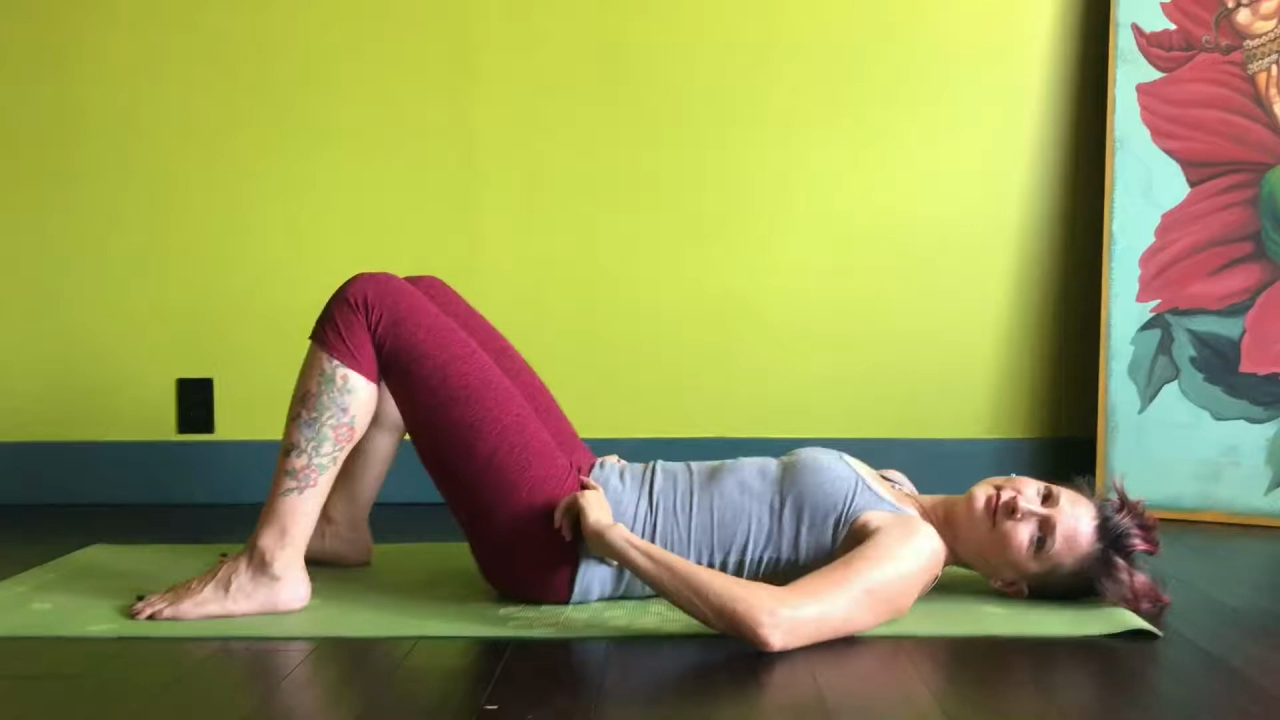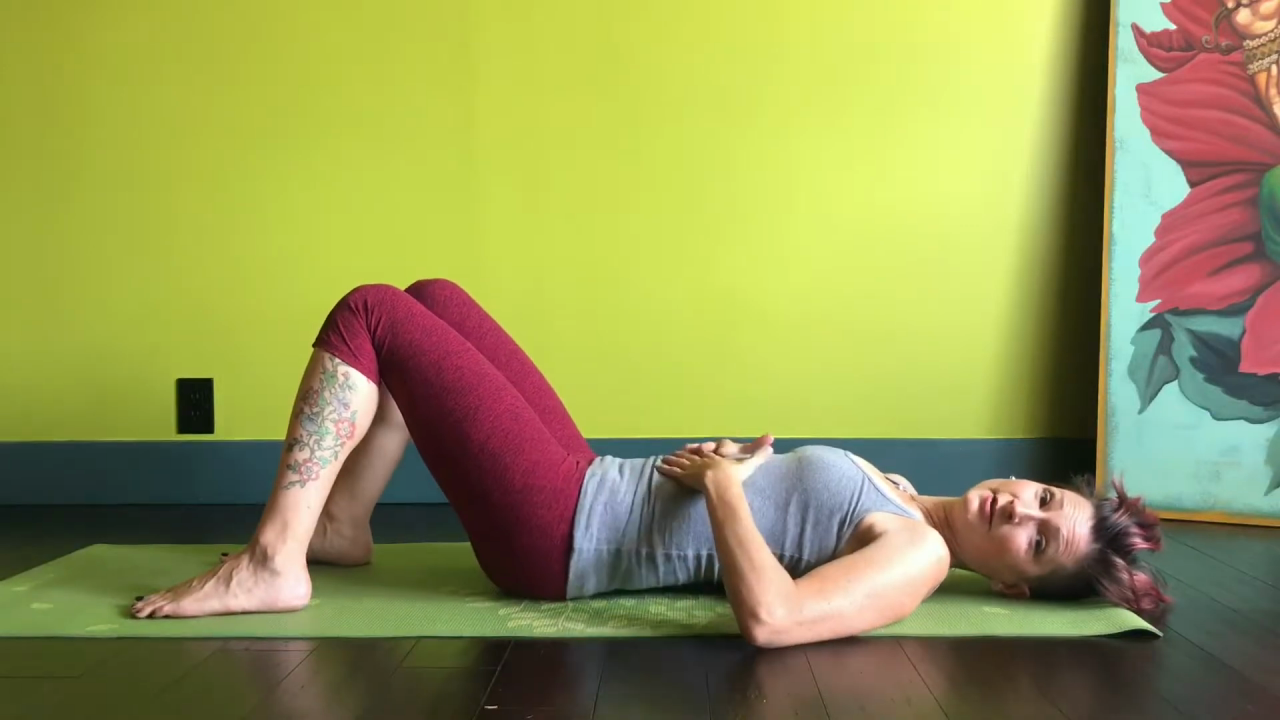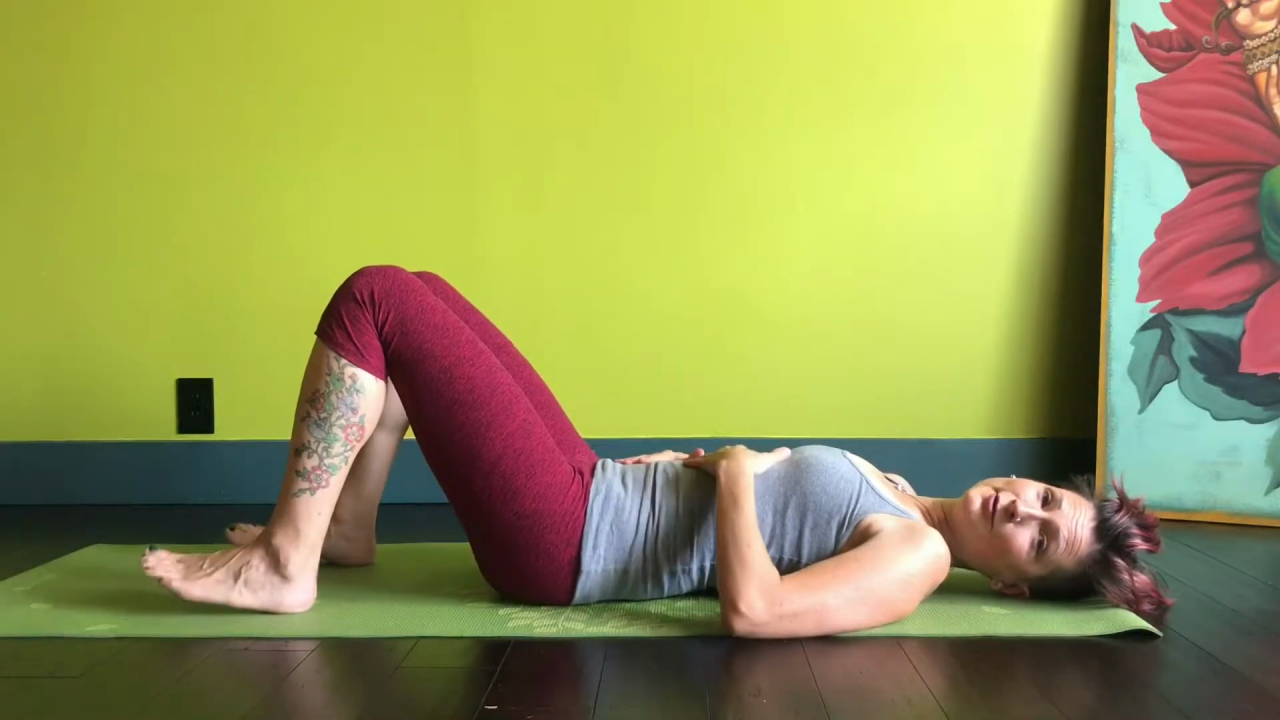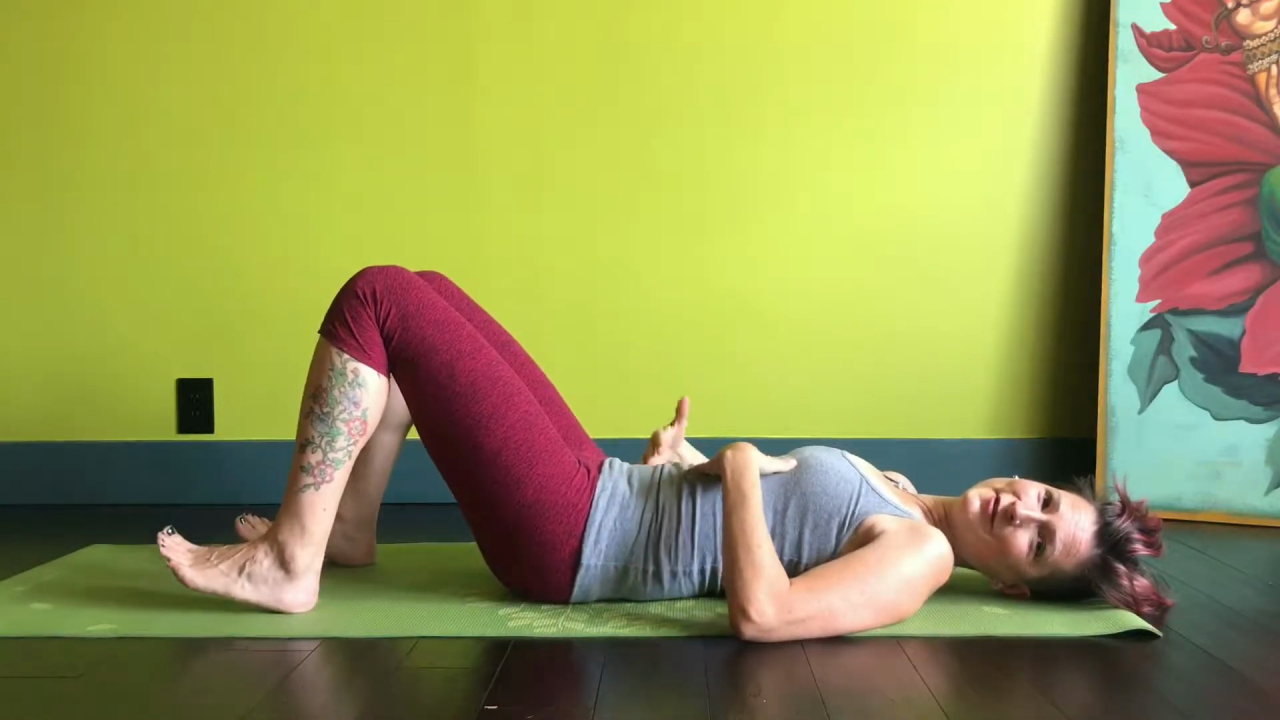
dt=1s
person 1, frame 1
left shoulder: (913, 555)
right shoulder: (894, 503)
left elbow: (771, 625)
left wrist: (612, 538)
right wrist: (603, 495)
left hip: (557, 543)
right hip: (590, 490)
left knee: (366, 307)
right knee: (413, 293)
left ankle: (270, 569)
right ankle: (339, 526)
person 1, frame 2
left shoulder: (917, 557)
right shoulder: (897, 502)
left elbow: (767, 618)
left wrist: (719, 481)
right wrist: (727, 460)
left hip: (559, 535)
right hip: (588, 491)
left knee: (369, 315)
right knee: (430, 299)
left ankle: (273, 564)
right ankle: (342, 524)
person 1, frame 3
left shoulder: (917, 558)
right shoulder: (894, 498)
left elbow: (750, 608)
left wrist: (737, 470)
right wrist: (694, 466)
left hip: (560, 541)
right hip: (590, 494)
left knee: (373, 300)
right knee: (413, 293)
left ankle: (285, 565)
right ankle: (347, 528)
person 1, frame 4
left shoulder: (918, 557)
right shoulder: (897, 498)
left elbow: (760, 615)
left wrist: (739, 469)
right wrist: (685, 461)
left hip: (568, 540)
right hip: (599, 493)
left knee: (375, 298)
right knee: (420, 293)
left ankle: (289, 563)
right ankle: (343, 529)
